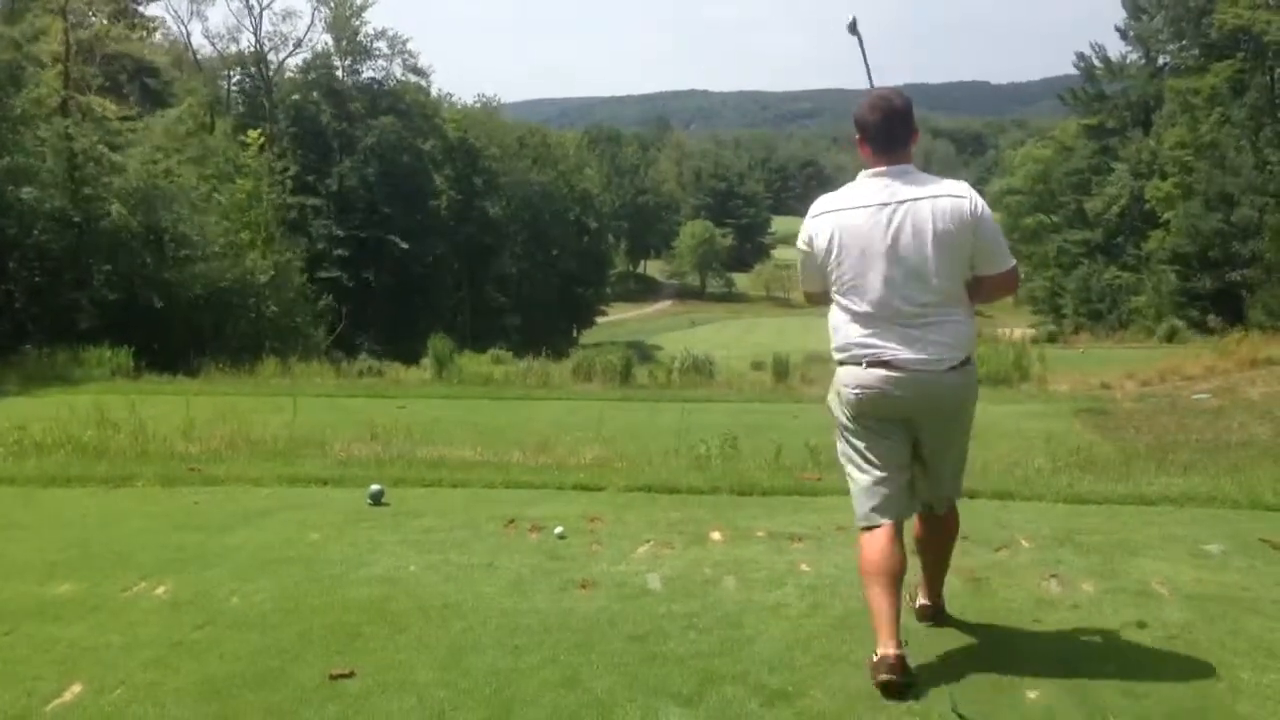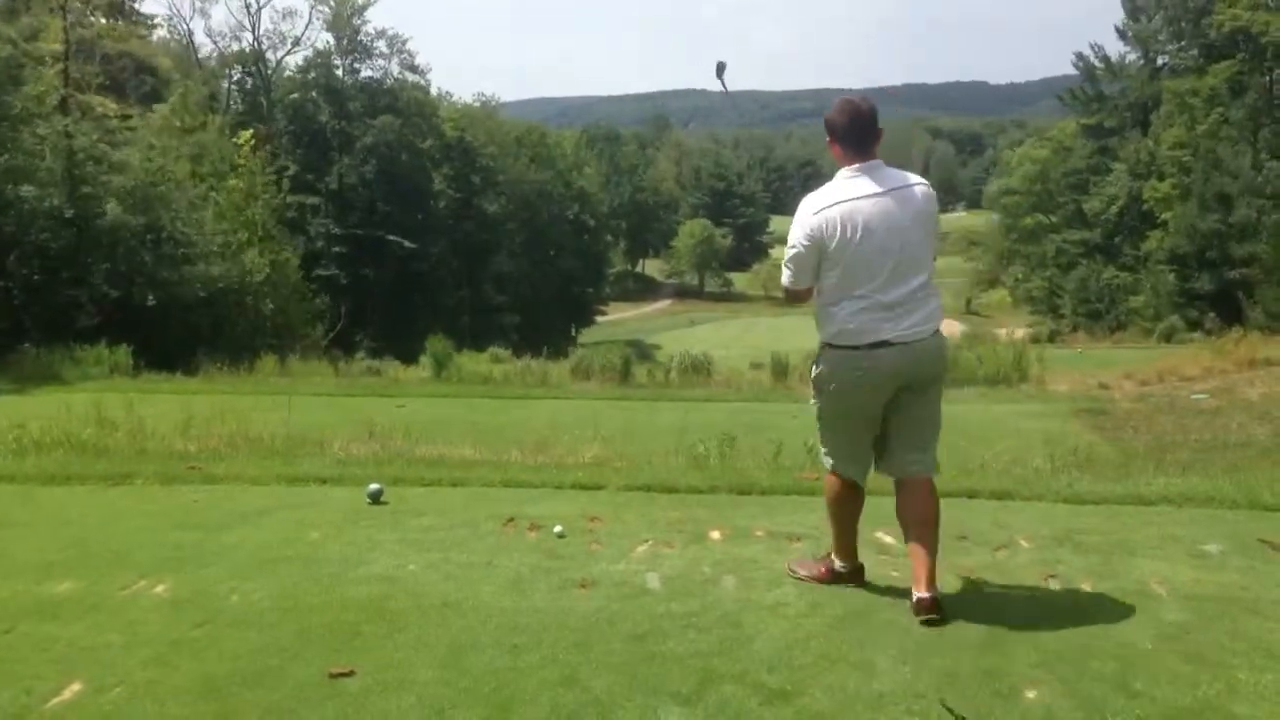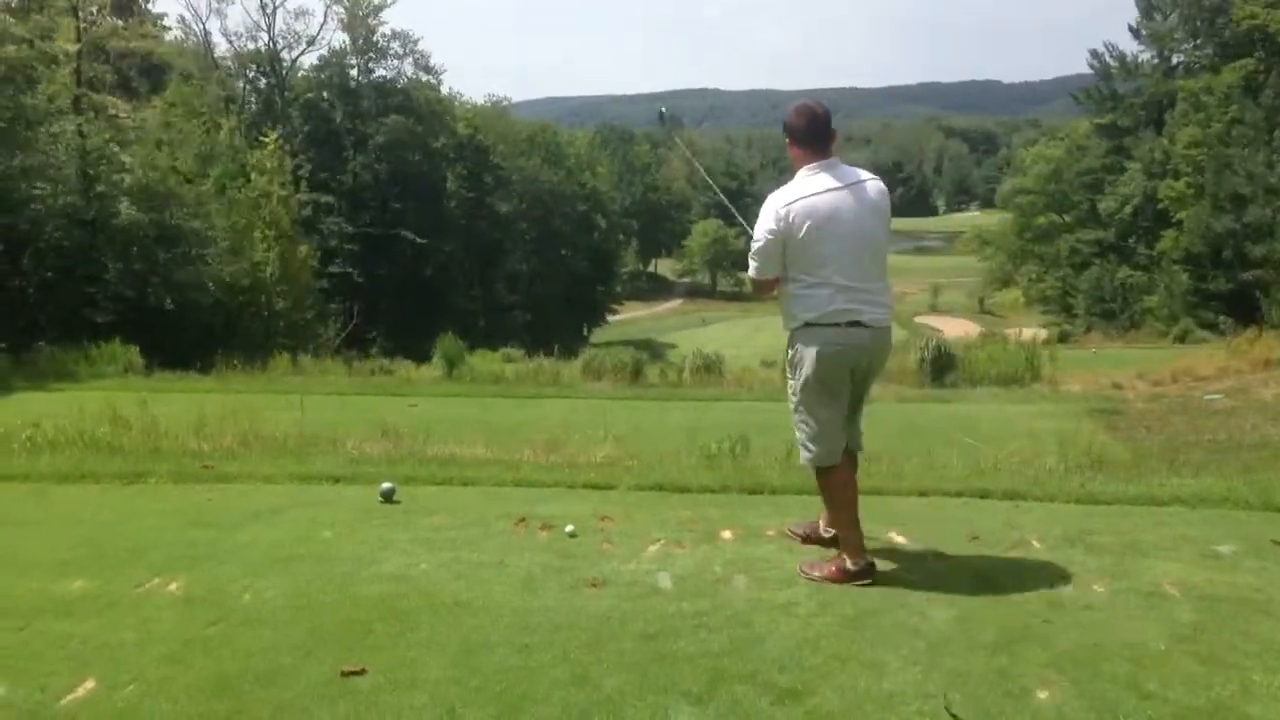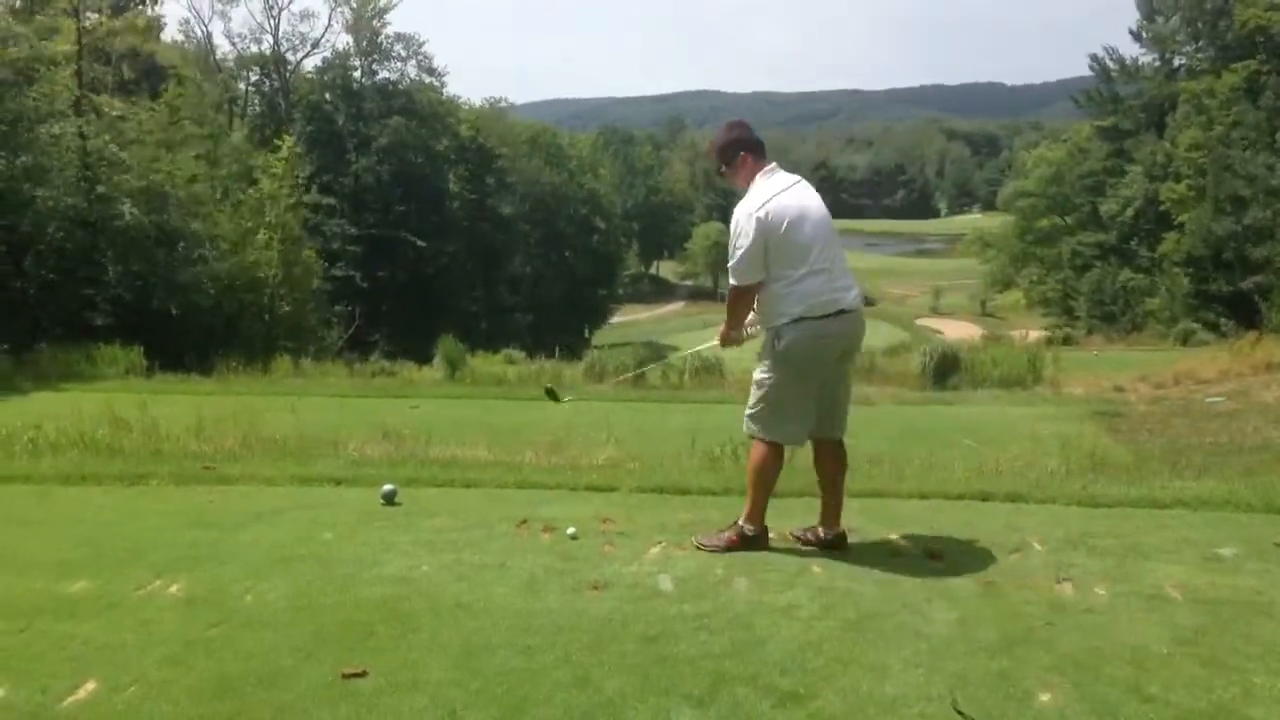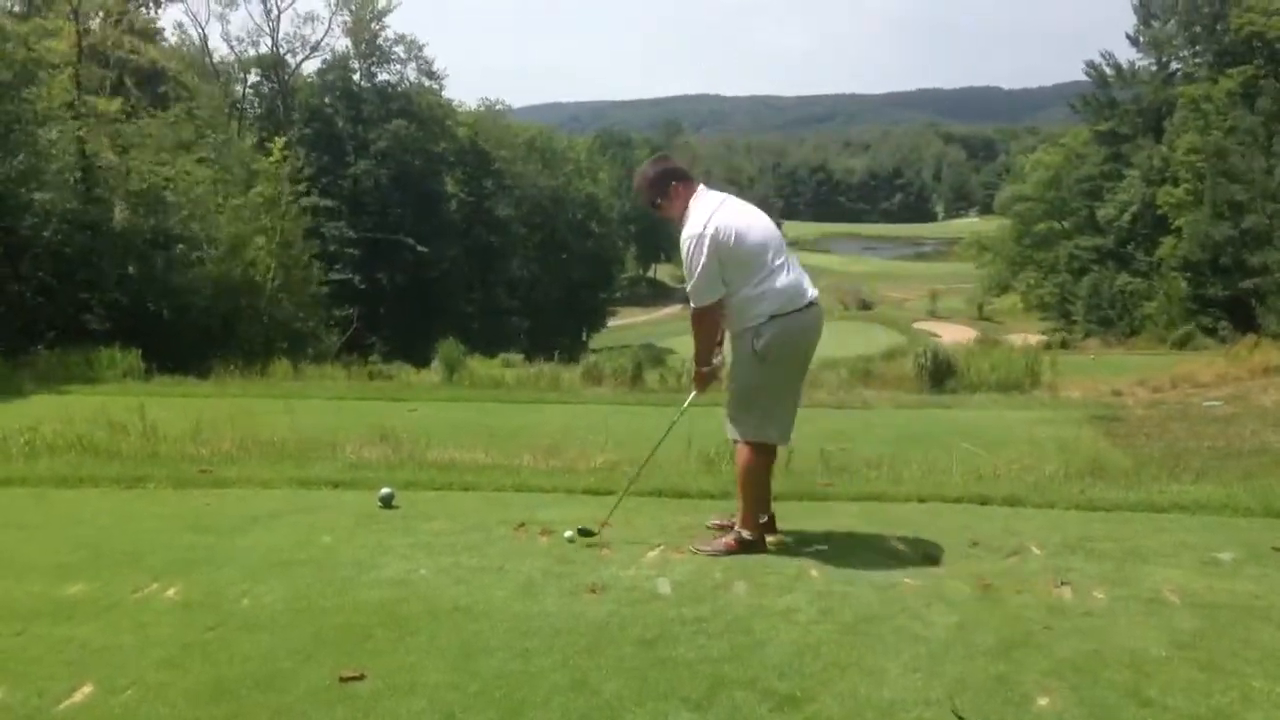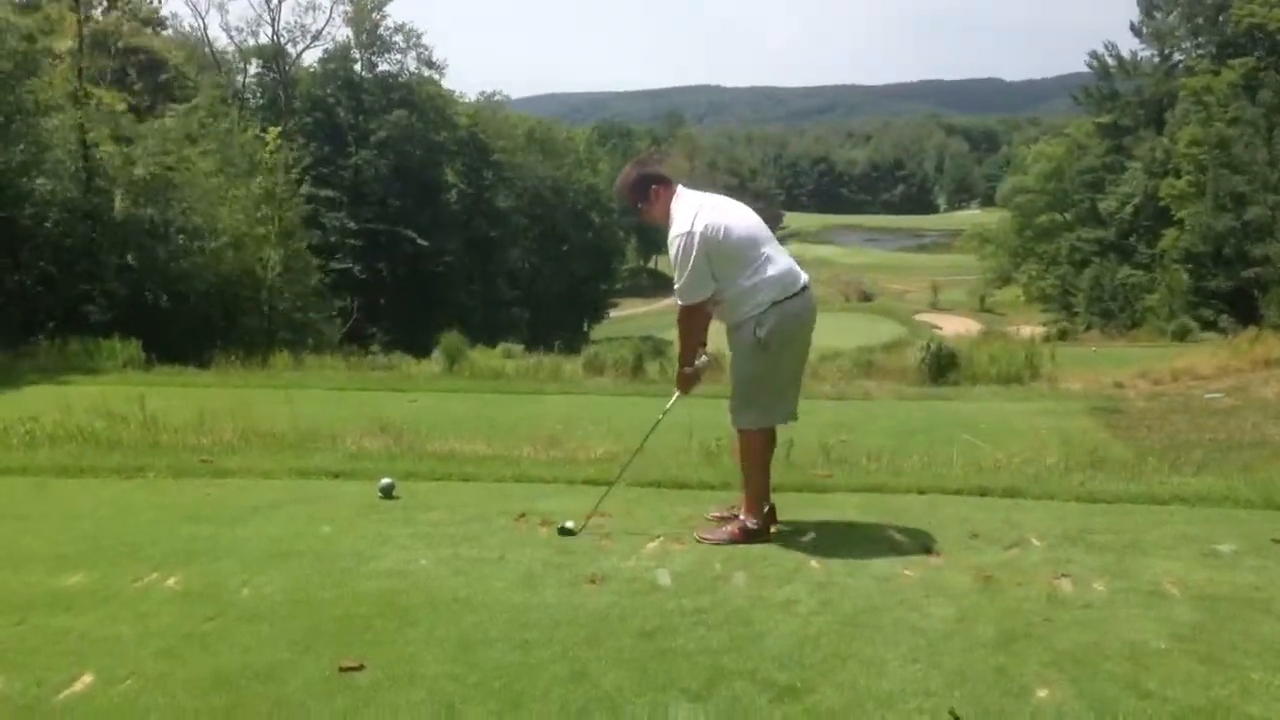
dt=0.5s
person 1, frame 1
left shoulder: (826, 213)
right shoulder: (960, 201)
left elbow: (814, 292)
right elbow: (1004, 281)
left hip: (866, 380)
right hip: (946, 377)
left knee: (879, 512)
right knee: (938, 498)
left ankle: (888, 646)
right ankle: (931, 598)
person 1, frame 2
left shoulder: (818, 207)
right shoulder: (921, 192)
left elbow: (795, 291)
left hip: (853, 355)
right hip: (922, 348)
left knee: (843, 466)
right knee: (915, 469)
left ankle: (844, 562)
right ankle: (925, 587)
person 1, frame 3
left shoulder: (783, 203)
right shoulder: (875, 188)
left elbow: (761, 283)
left hip: (821, 336)
right hip: (875, 330)
left knee: (824, 449)
right knee: (842, 437)
left ankle: (855, 557)
right ankle: (833, 524)
person 1, frame 4
left shoulder: (752, 209)
right shoulder: (800, 187)
left elbow: (743, 286)
left wrist: (731, 329)
right wrist: (759, 309)
left hip: (802, 328)
right hip: (845, 318)
left knee: (767, 430)
right knee: (827, 429)
left ankle: (751, 527)
right ankle: (830, 527)
person 1, frame 5
left shoulder: (698, 230)
right shoulder: (724, 204)
left elbow: (704, 308)
left wrist: (703, 363)
right wrist: (716, 344)
left hip: (773, 326)
right hip: (799, 315)
left knee: (748, 429)
right knee: (762, 424)
left ankle: (747, 531)
right ankle: (758, 513)
person 1, frame 6
left shoulder: (685, 230)
right shoulder: (702, 204)
left elbow: (691, 307)
left wrist: (685, 364)
right wrist: (700, 345)
left hip: (770, 315)
right hip: (790, 303)
left knee: (751, 418)
right knee: (756, 414)
left ankle: (753, 520)
right ankle: (758, 504)
